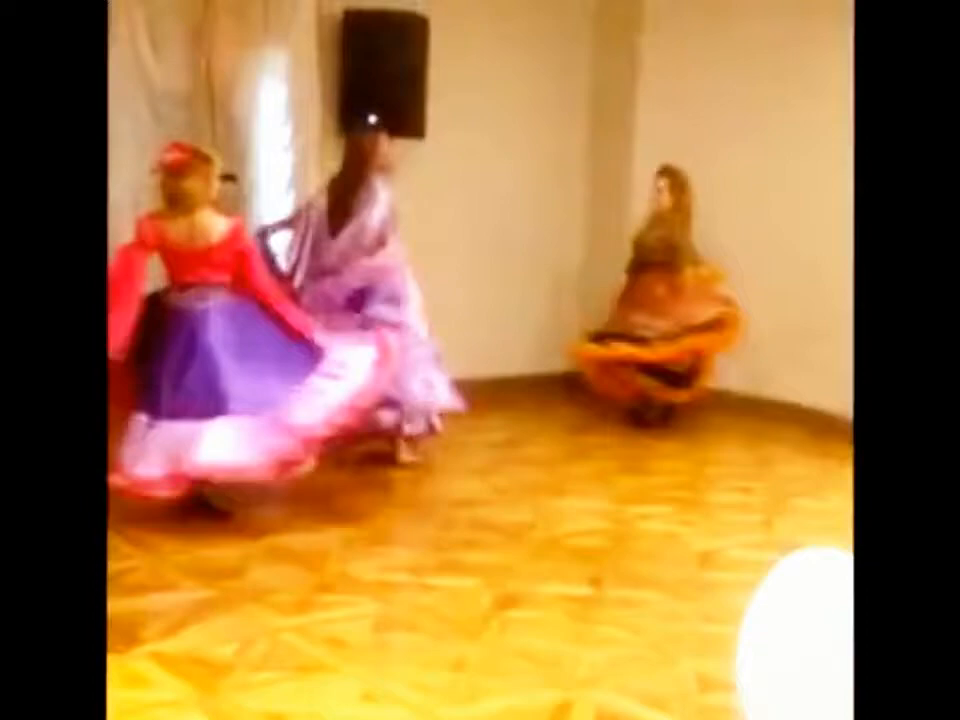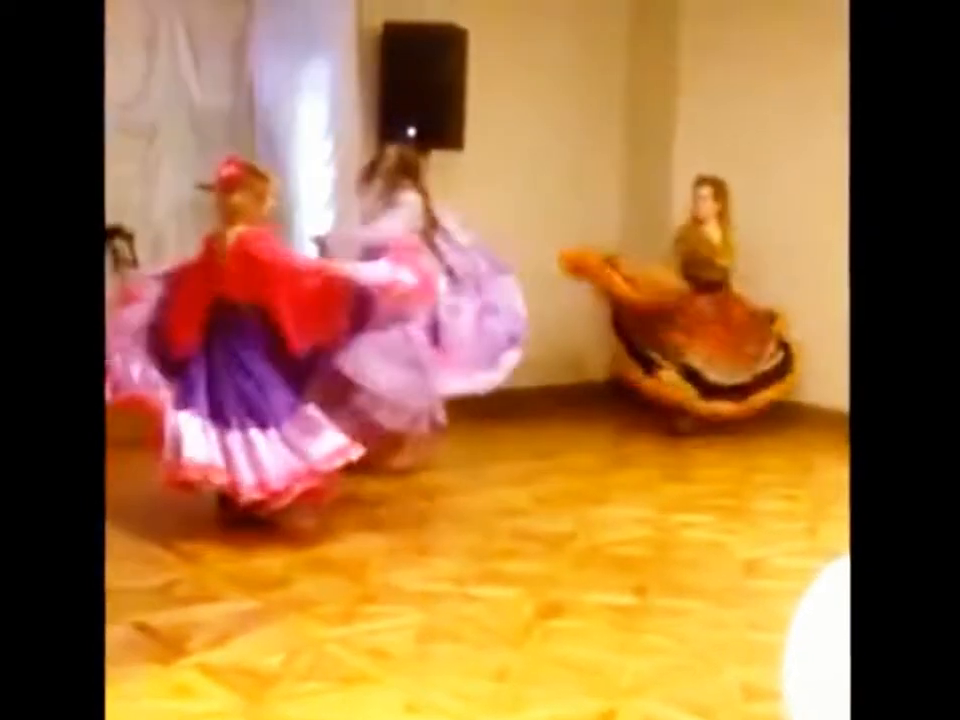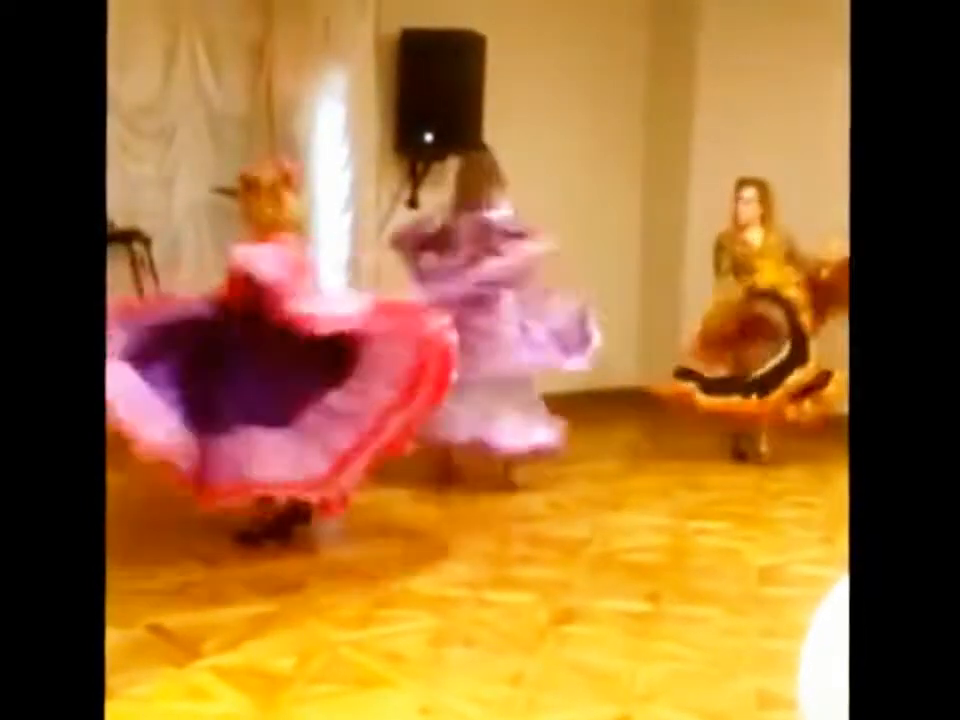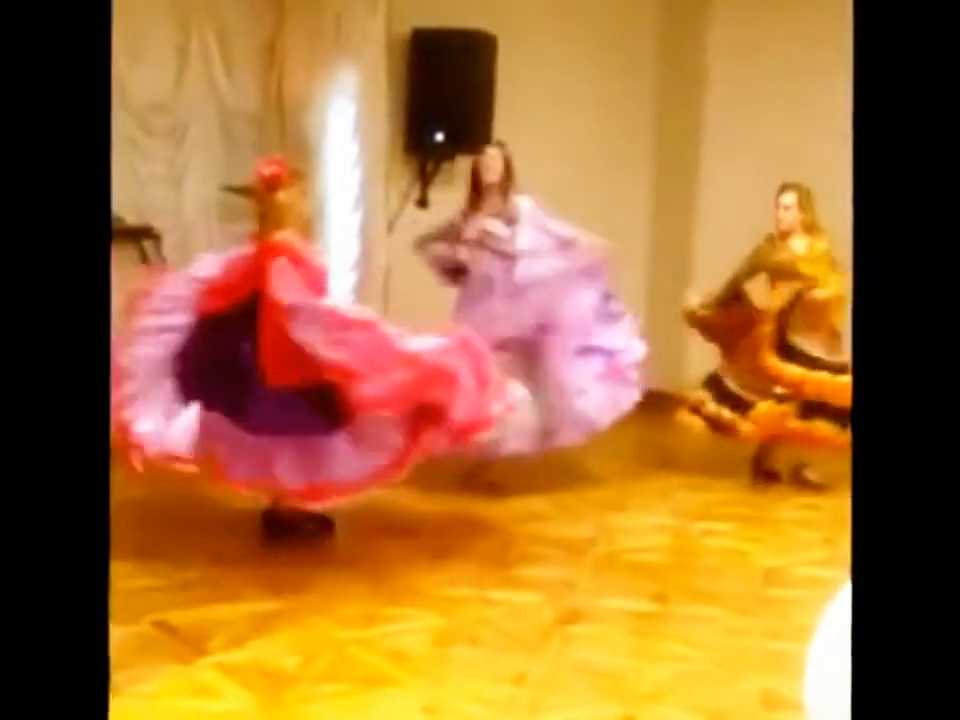
dt=0.7s
person 1, frame 1
left shoulder: (154, 228)
right shoulder: (232, 229)
left elbow: (126, 280)
right elbow: (259, 284)
right wrist: (303, 326)
left hip: (176, 323)
right hip: (226, 320)
left knee: (180, 400)
left ankle: (186, 483)
person 1, frame 2
left shoulder: (216, 241)
right shoulder: (253, 240)
left elbow: (195, 286)
right elbow: (295, 269)
right wrist: (364, 274)
left hip: (222, 334)
right hip: (250, 337)
left knee: (228, 410)
right knee: (260, 408)
left ankle: (232, 495)
right ankle: (251, 498)
person 1, frame 3
left shoulder: (274, 249)
right shoulder: (284, 246)
left elbow: (286, 285)
left hip: (264, 351)
left knee: (260, 435)
left ankle: (270, 516)
right ankle: (294, 503)
person 1, frame 4
left shoulder: (270, 243)
right shoulder: (284, 248)
right elbow: (289, 298)
left hip: (279, 349)
right hip: (291, 350)
right knee: (297, 432)
left ankle: (294, 508)
right ankle: (284, 512)
person 2, frame 1
left shoulder: (333, 192)
right shoulder: (377, 188)
left elbow: (303, 221)
right elbow: (371, 234)
left hip: (348, 291)
right hip: (381, 287)
right knee: (398, 353)
right ankle: (403, 439)
person 2, frame 2
left shoulder: (406, 201)
right shoulder: (399, 199)
left elbow: (375, 237)
left wrist: (331, 245)
left knee: (396, 367)
right knee: (410, 366)
left ankle: (408, 445)
right ankle: (413, 439)
person 2, frame 3
left shoulder: (460, 214)
right shoulder: (498, 209)
left elbow: (412, 236)
left hip: (470, 303)
right hip: (496, 306)
left knee: (461, 383)
right knee: (505, 384)
left ankle: (447, 462)
right ankle: (509, 466)
person 2, frame 4
left shoulder: (520, 205)
right shoulder: (471, 209)
left elbow: (555, 233)
right elbow: (443, 238)
left hip: (513, 300)
right hip: (481, 299)
left knee: (509, 380)
person 3, frame 1
left shoulder: (676, 221)
right shoulder: (659, 219)
left elbow: (685, 249)
left hip: (659, 288)
right hip: (646, 289)
left ankle: (655, 404)
right ankle: (653, 402)
person 3, frame 2
left shoulder: (726, 231)
right shoulder: (687, 234)
right elbow: (674, 273)
left hip: (722, 304)
right hip: (695, 306)
left knee: (728, 359)
right knee: (696, 360)
right ankle: (687, 412)
person 3, frame 3
left shoulder: (779, 238)
right shoulder: (726, 240)
left elbow: (808, 266)
right elbow: (724, 282)
right wrist: (741, 289)
left hip: (775, 316)
right hip: (741, 317)
left knee: (776, 377)
right knee: (753, 378)
left ankle: (745, 439)
right ankle: (751, 439)
person 3, frame 4
left shoulder: (821, 247)
right shoulder: (769, 247)
left elbow: (836, 284)
right elbow: (738, 279)
right wrist: (707, 305)
left hip: (816, 330)
right hip: (784, 330)
left knee: (817, 395)
right knee: (783, 395)
right ankle: (765, 459)
